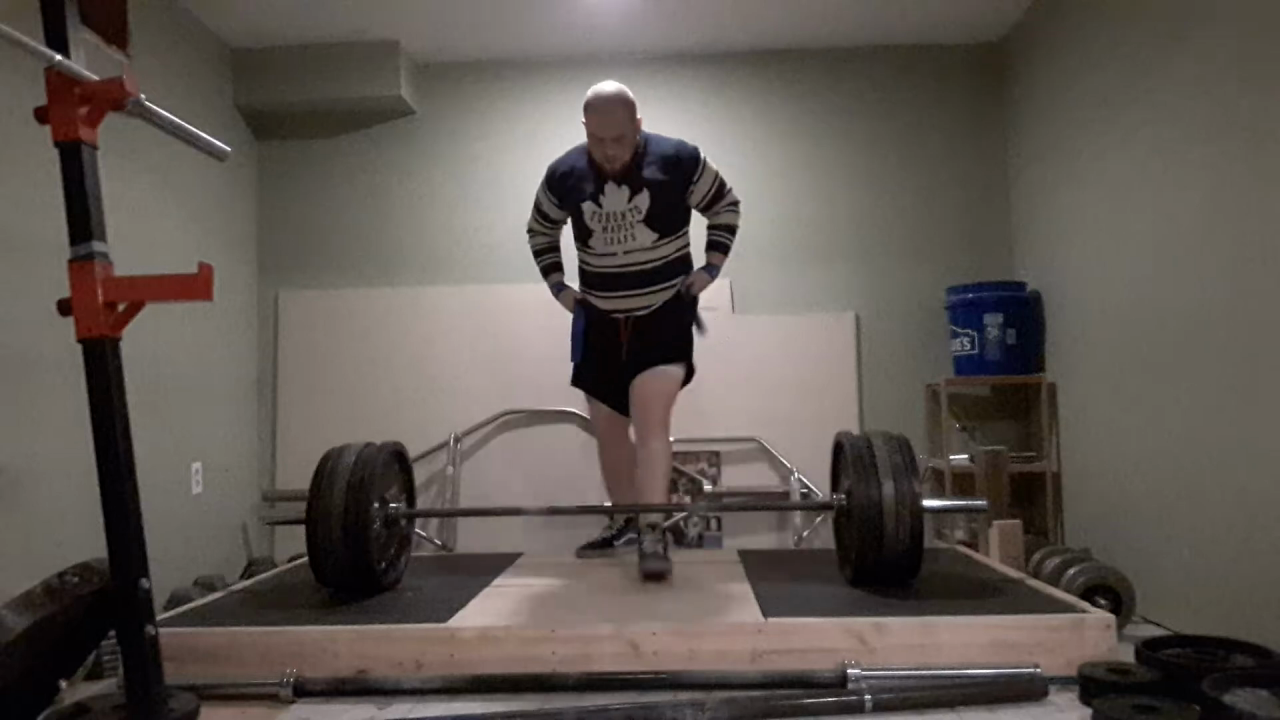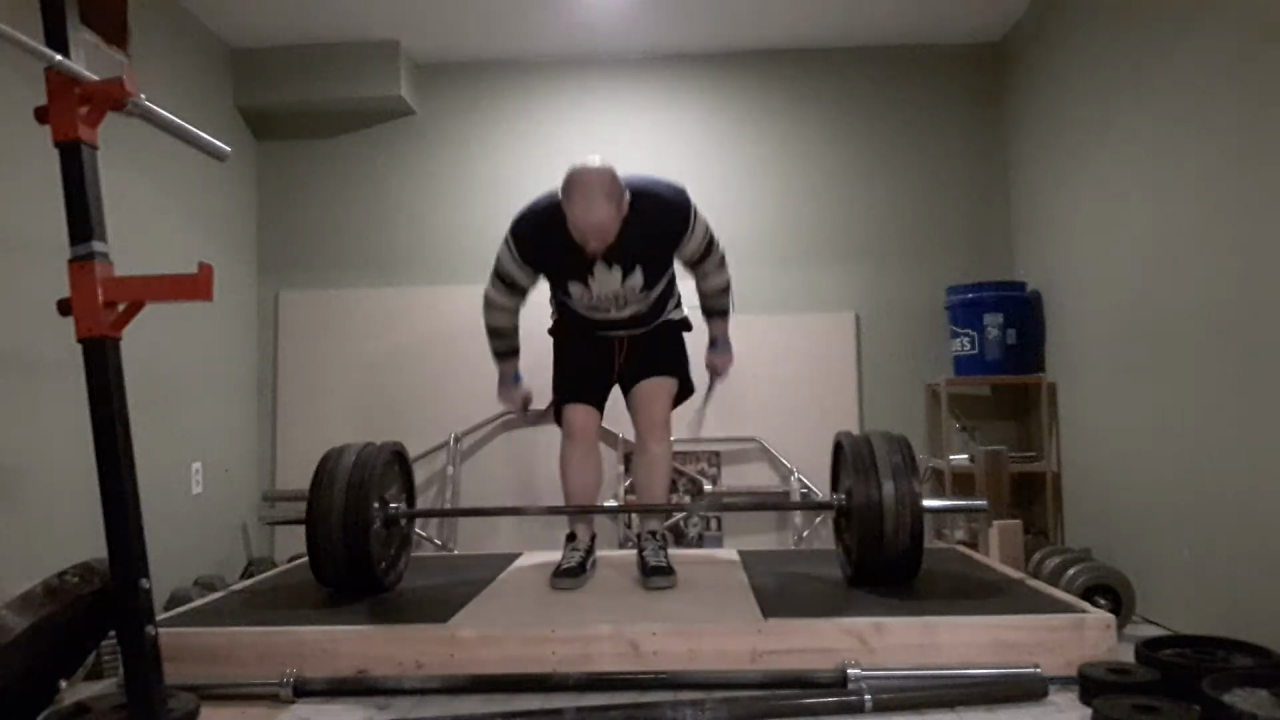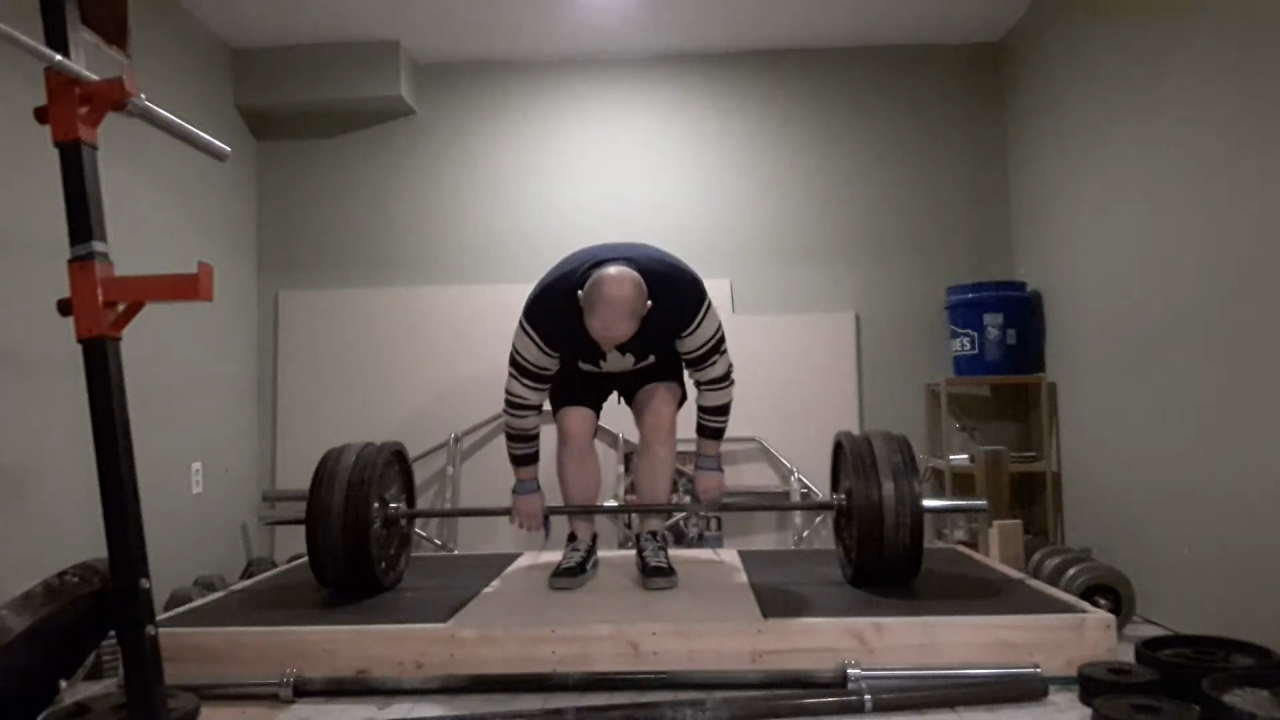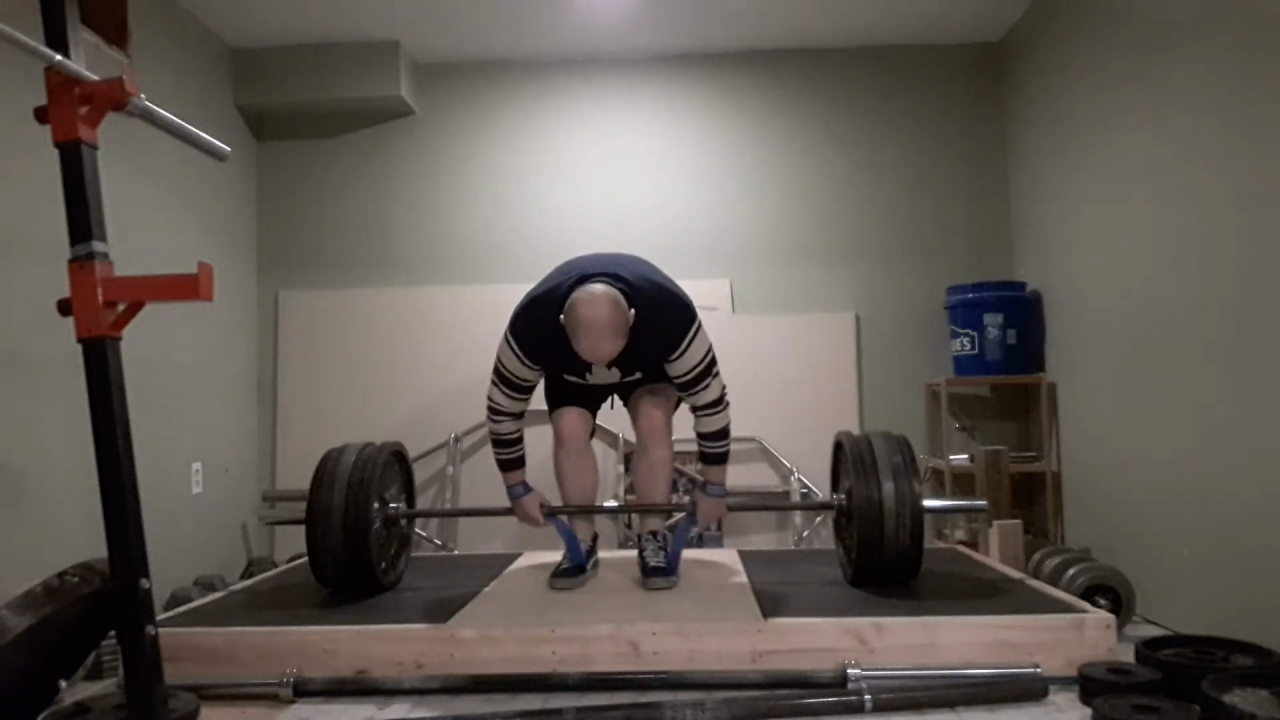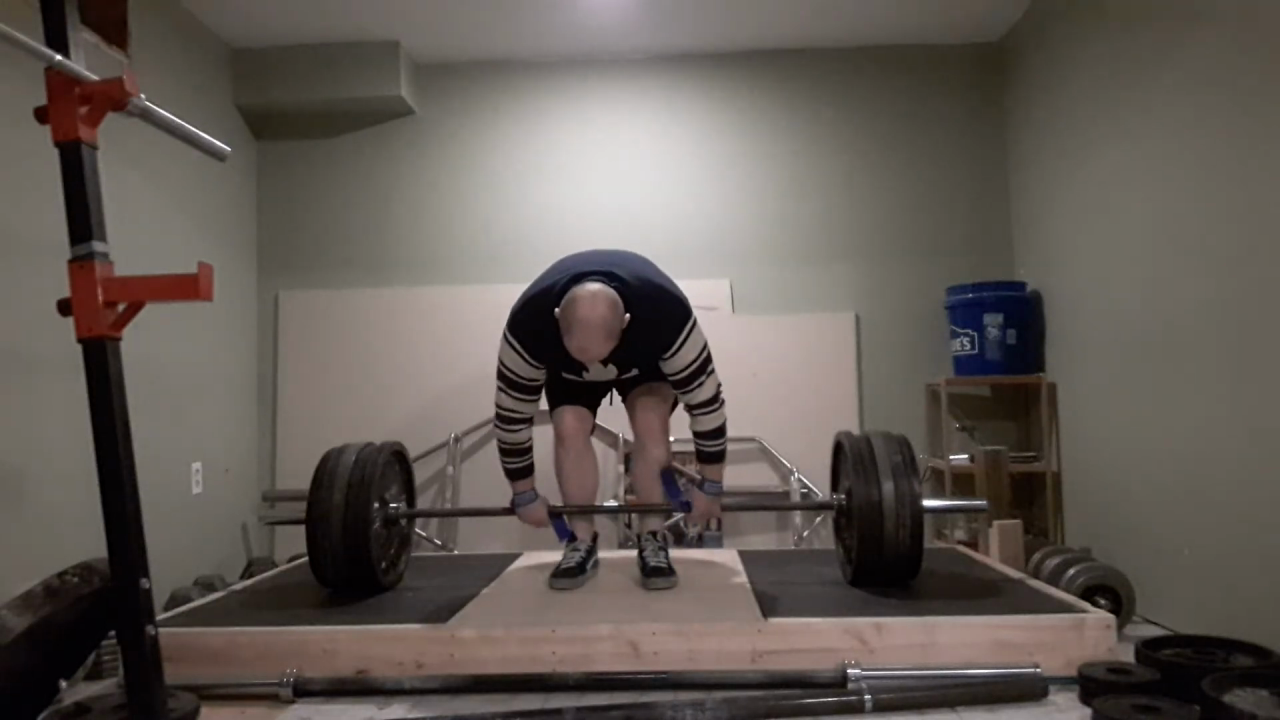
dt=0.7s
person 1, frame 1
left shoulder: (679, 160)
right shoulder: (564, 174)
left elbow: (726, 207)
right elbow: (540, 231)
left wrist: (712, 265)
right wrist: (557, 284)
left hip: (664, 314)
right hip: (601, 321)
left knee: (650, 417)
right knee: (608, 429)
left ankle: (652, 532)
right ankle: (625, 521)
person 1, frame 2
left shoulder: (668, 208)
right shoulder: (533, 228)
left elbow: (711, 267)
right elbow: (501, 302)
left wrist: (719, 339)
right wrist: (509, 376)
left hip: (654, 329)
right hip: (581, 336)
left knee: (653, 419)
right knee: (578, 426)
left ankle: (652, 539)
right ankle: (581, 541)
person 1, frame 3
left shoulder: (682, 292)
right shoulder: (549, 306)
left elbow: (715, 376)
right elbow: (522, 399)
left wrist: (708, 462)
right wrist: (526, 486)
left hip: (654, 357)
right hip: (576, 363)
left knee: (659, 421)
right knee: (574, 429)
left ankle: (651, 540)
right ankle: (581, 541)
person 1, frame 4
left shoulder: (670, 313)
right shoulder: (532, 321)
left elbow: (711, 401)
right elbow: (503, 408)
left wrist: (714, 489)
right wrist: (517, 489)
left hip: (649, 361)
left knee: (654, 422)
right knee: (569, 430)
left ankle: (653, 540)
right ankle: (582, 542)
person 1, frame 5
left shoulder: (666, 312)
right shoulder: (529, 320)
left elbow: (706, 401)
right elbow: (512, 413)
left wrist: (711, 486)
right wrist: (524, 495)
left hip: (645, 356)
left knee: (651, 422)
right knee: (569, 428)
left ankle: (653, 540)
right ankle: (582, 541)
